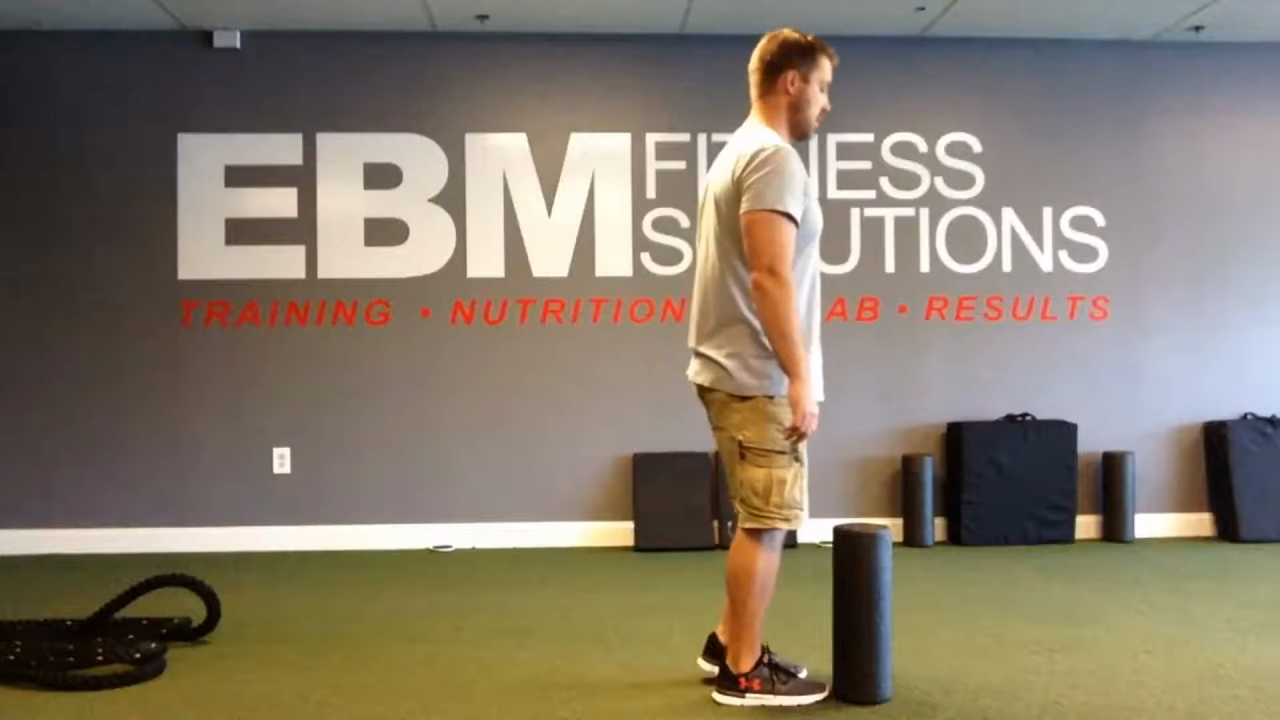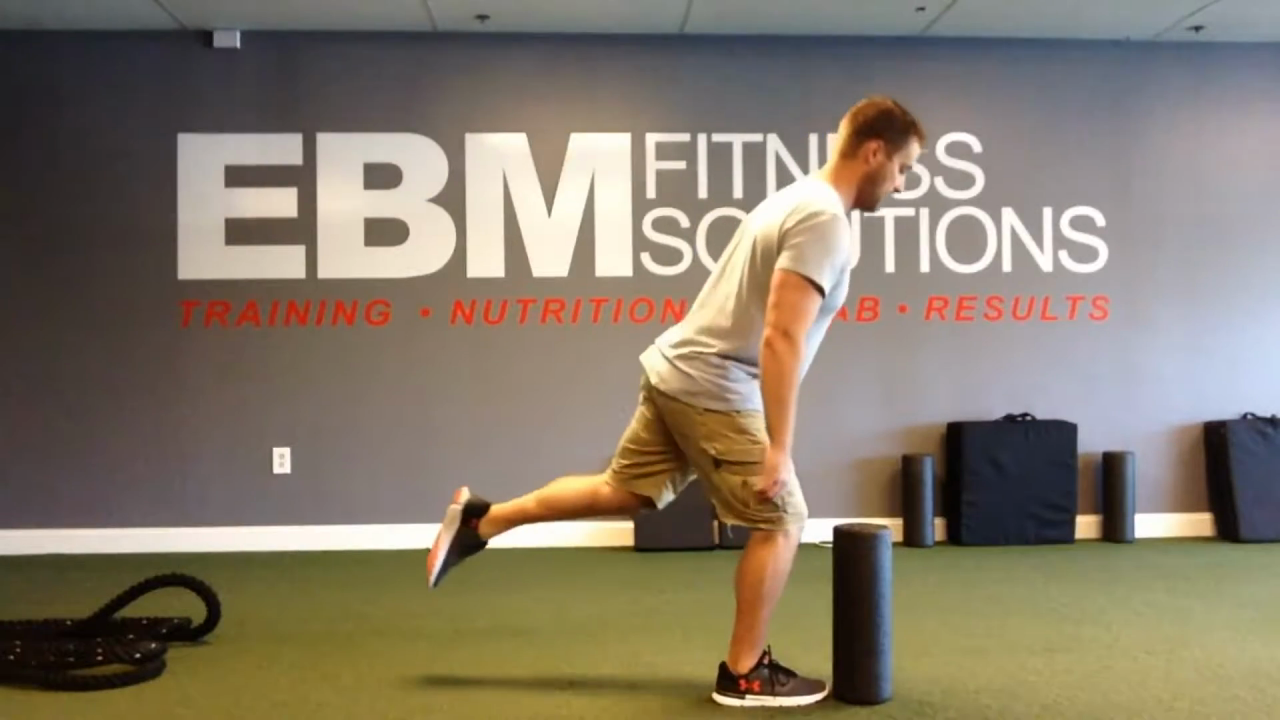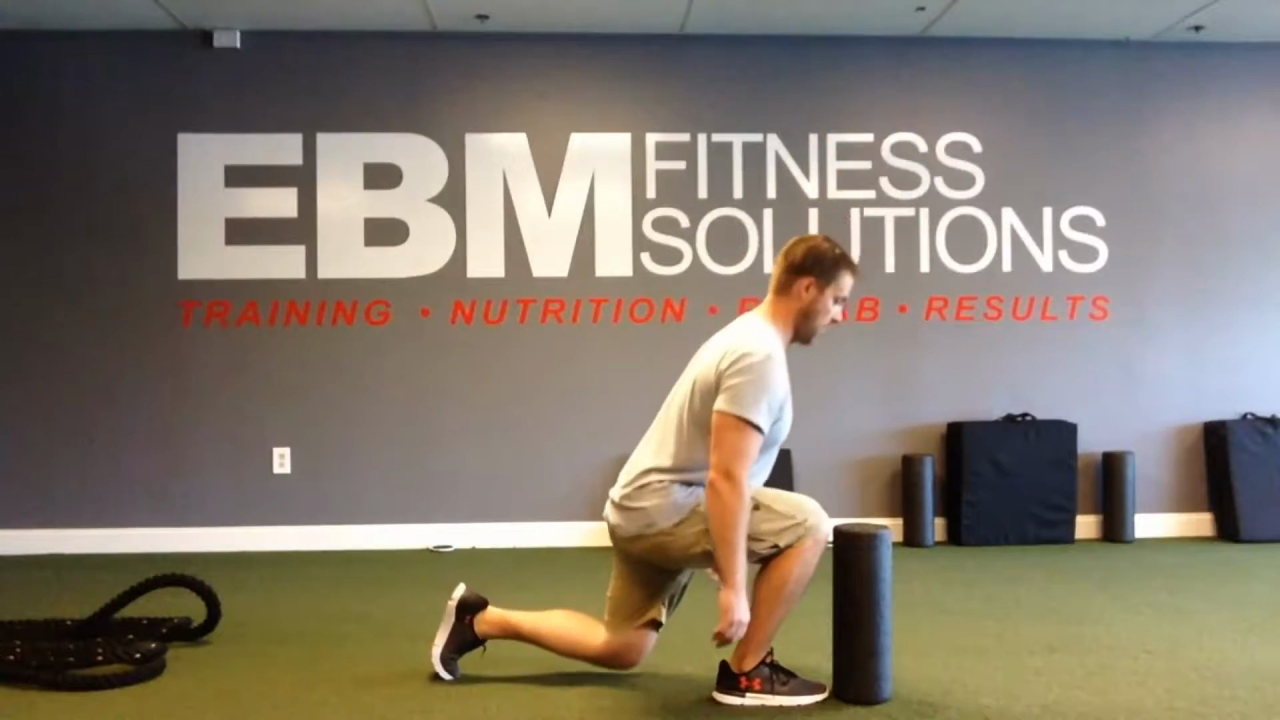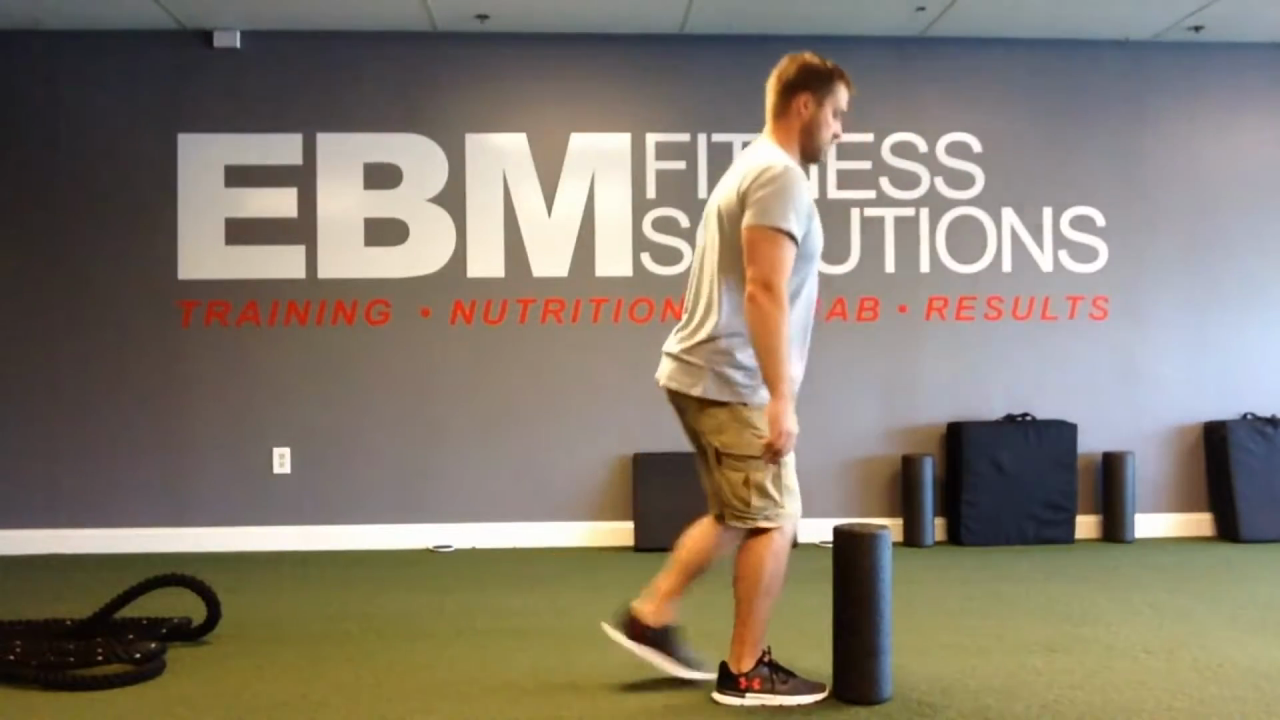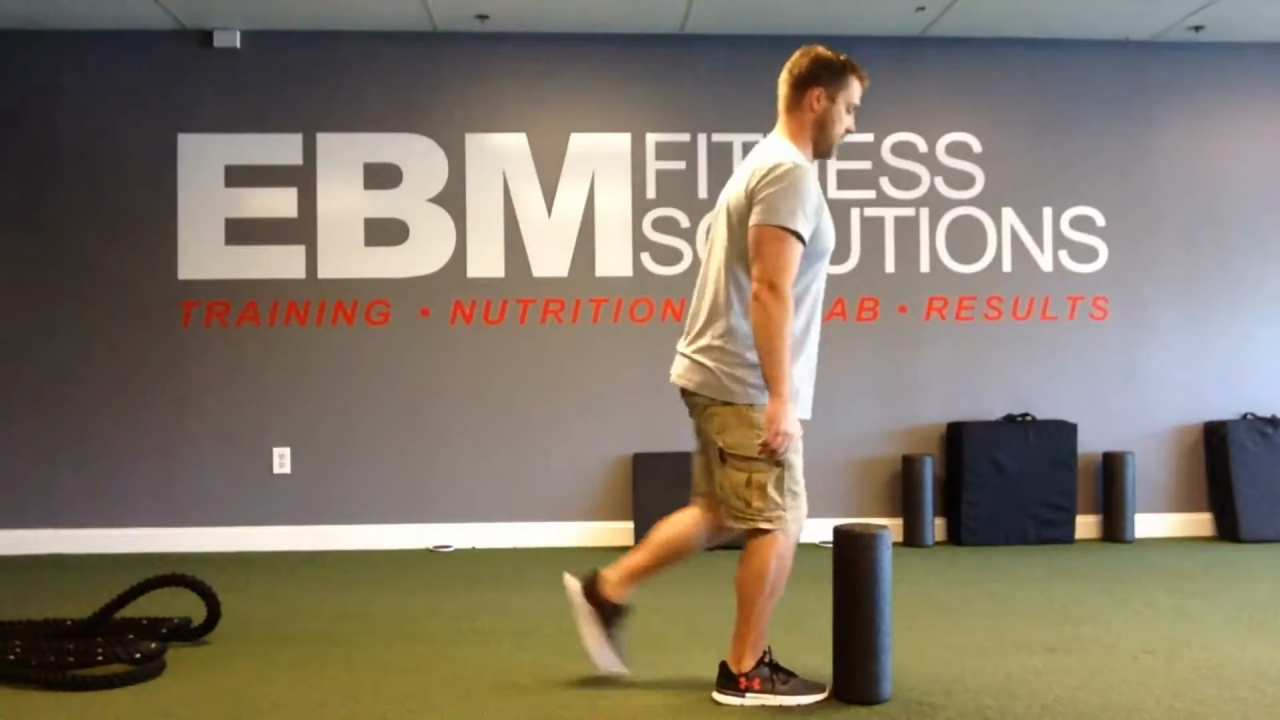
dt=1s
person 1, frame 1
left shoulder: (740, 153)
right shoulder: (771, 157)
right elbow: (770, 278)
right wrist: (799, 379)
left hip: (733, 369)
right hip: (756, 377)
left knee: (759, 517)
right knee: (767, 521)
left ankle: (729, 643)
right ankle: (744, 672)
person 1, frame 2
left shoulder: (798, 198)
right shoulder: (824, 220)
right elbow: (781, 339)
right wrist: (780, 448)
left hip: (678, 374)
right hip: (712, 387)
left knee: (621, 492)
right knee: (780, 521)
left ankle: (481, 521)
right ankle: (746, 674)
person 1, frame 3
left shoulder: (746, 336)
right shoulder: (758, 356)
right elbow: (727, 480)
right wrist: (734, 589)
left hip: (644, 510)
right hip: (664, 511)
left knee: (621, 649)
right knee: (808, 526)
left ankle: (478, 619)
right ankle: (746, 672)
person 1, frame 4
left shoulder: (753, 168)
right shoulder: (779, 175)
right elbow: (765, 292)
left wrist: (768, 391)
right wrist: (780, 400)
left hip: (700, 370)
right hip: (727, 379)
left knee: (735, 517)
right knee: (771, 521)
left ankle: (650, 617)
right ankle: (745, 673)
person 1, frame 5
left shoulder: (765, 162)
right shoulder: (792, 171)
right elbow: (770, 291)
right wrist: (782, 398)
left hip: (714, 369)
right hip: (743, 381)
left knee: (719, 512)
right knee: (776, 522)
left ankle: (606, 592)
right ankle: (746, 672)
